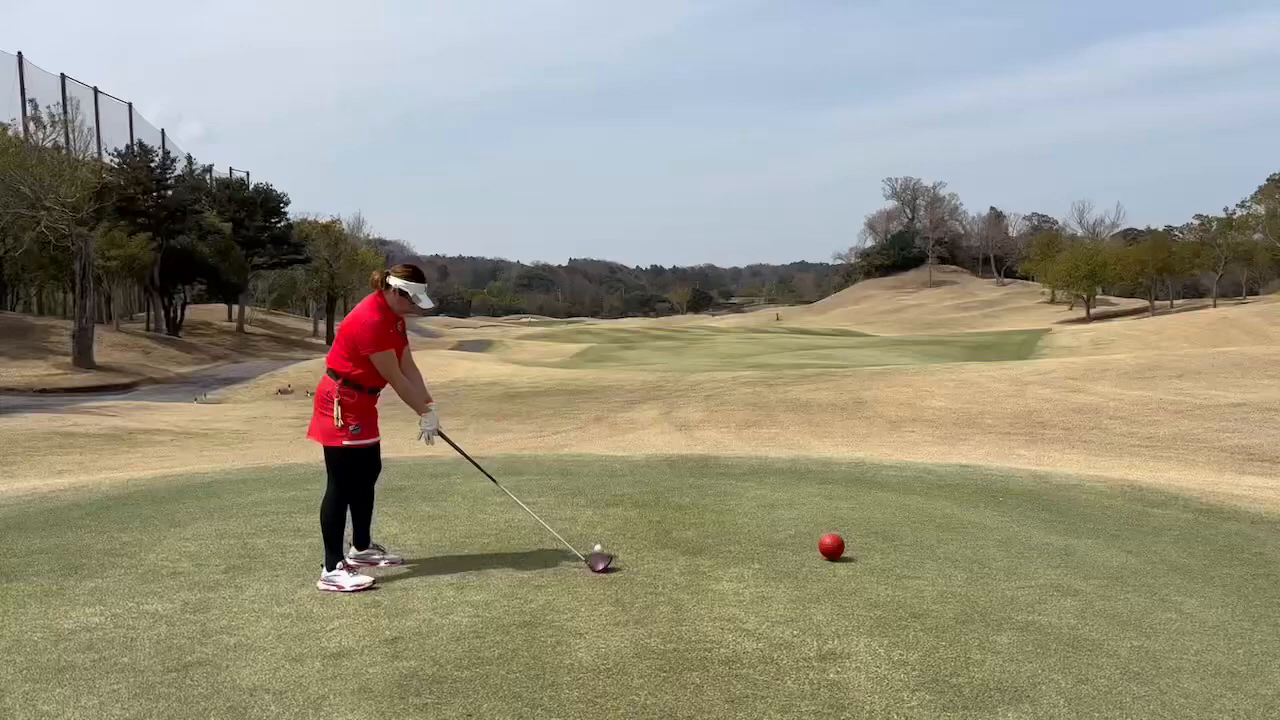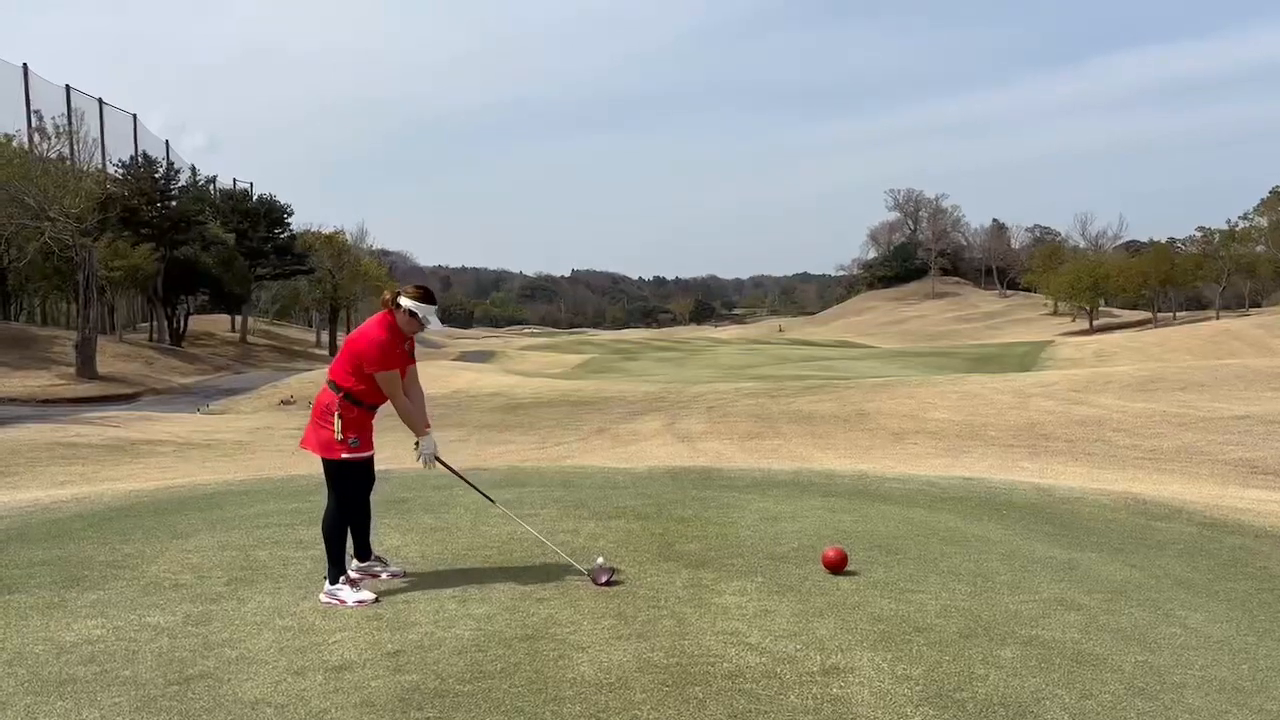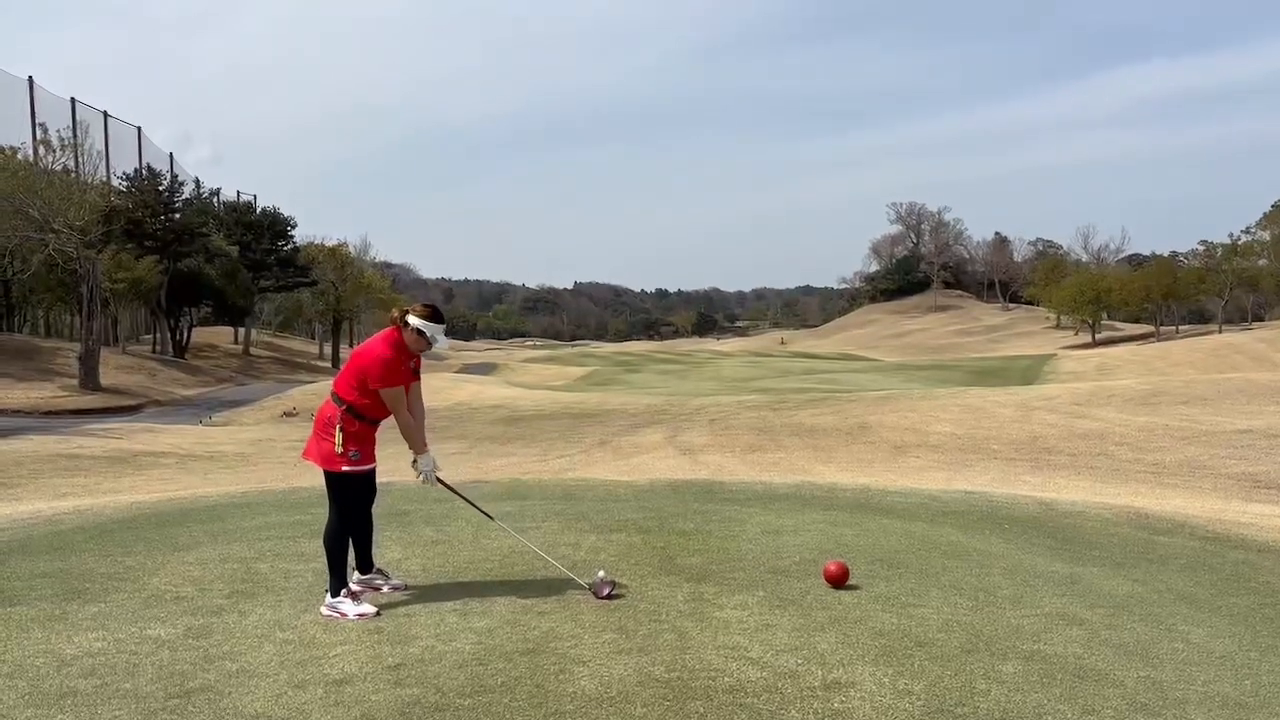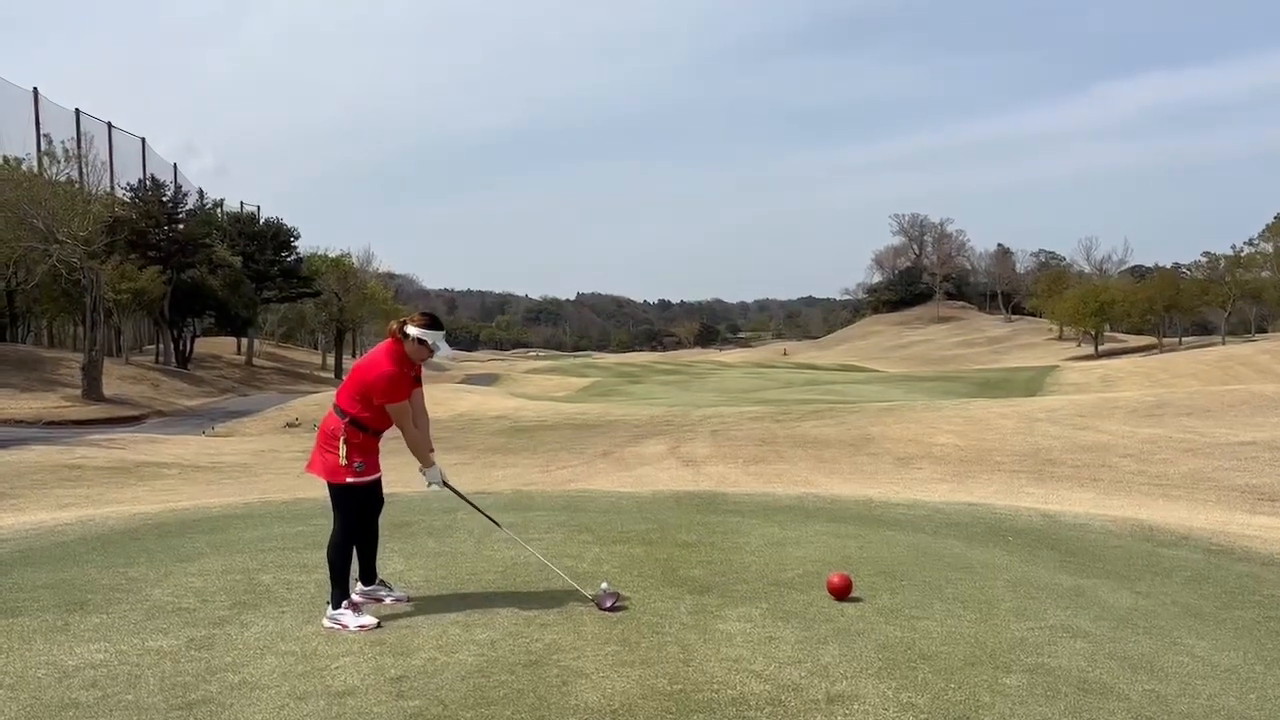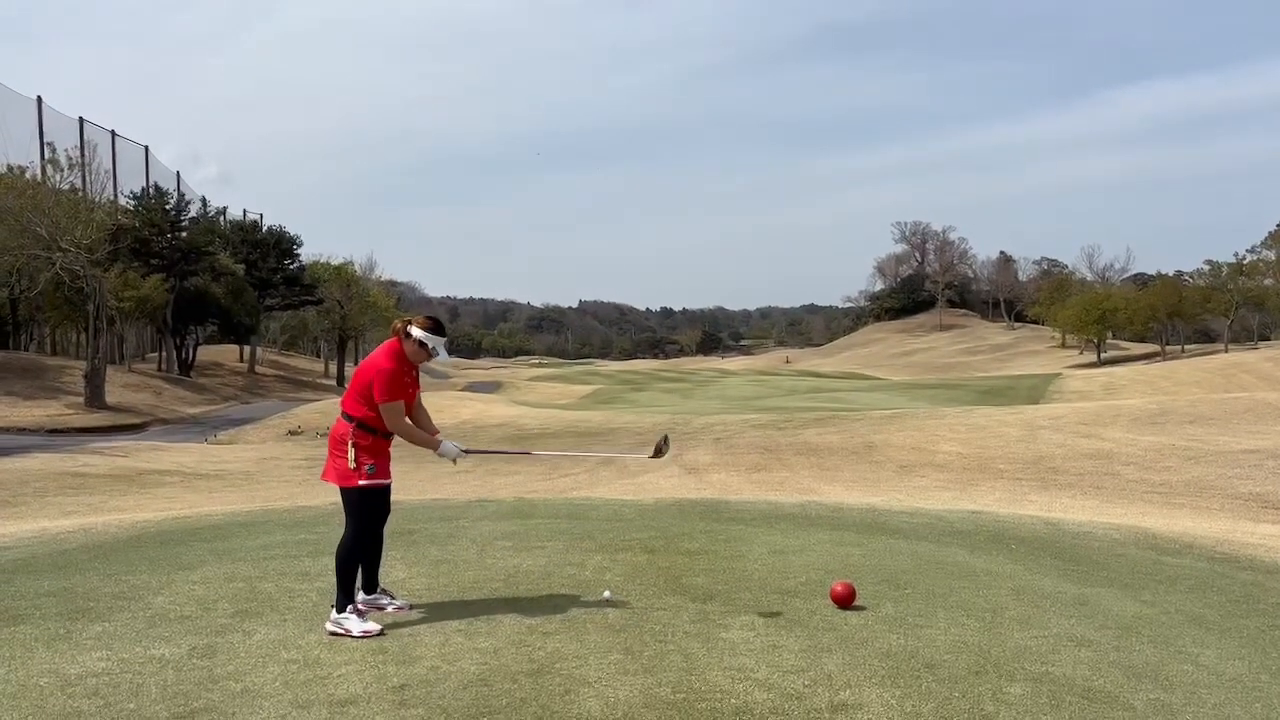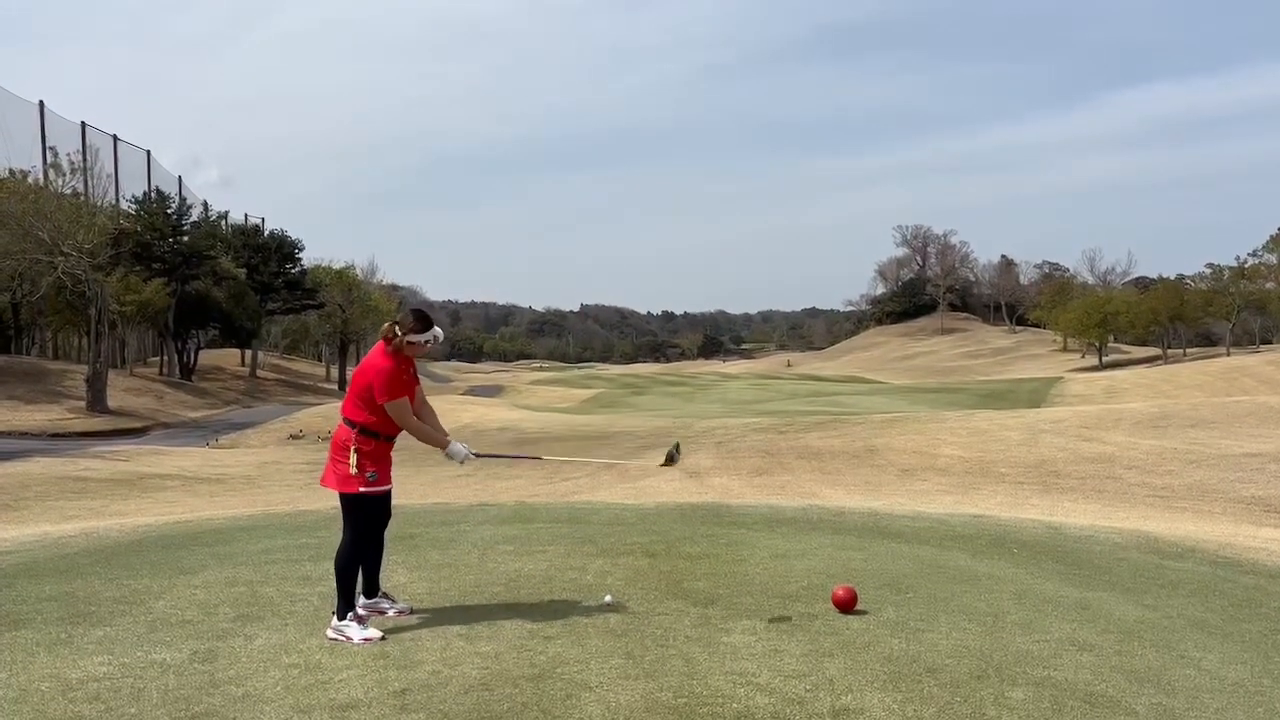
dt=0.5s
person 1, frame 1
left shoulder: (394, 316)
right shoulder: (370, 321)
left elbow: (409, 367)
right elbow: (394, 378)
left wrist: (429, 407)
right wrist: (424, 412)
left hip: (360, 404)
right hip: (341, 404)
left knee: (366, 475)
right knee: (341, 484)
left ankle: (361, 548)
right ankle: (332, 569)
person 1, frame 2
left shoulder: (402, 334)
right shoulder: (377, 339)
left elbow: (412, 387)
right elbow: (397, 398)
left wrist: (426, 432)
right wrist: (423, 436)
left hip: (356, 417)
right hip: (338, 418)
left knee: (361, 489)
right knee: (342, 497)
left ankle: (363, 560)
right ankle: (335, 582)
person 1, frame 3
left shoulder: (409, 351)
right shoulder: (383, 355)
left elbow: (415, 405)
right elbow: (401, 414)
left wrist: (422, 450)
right wrist: (421, 454)
left hip: (360, 429)
right hip: (340, 430)
left knee: (363, 500)
right knee: (343, 509)
left ankle: (365, 572)
right ankle: (336, 595)
person 1, frame 4
left shoulder: (408, 359)
right shoulder: (386, 370)
left elbow: (419, 412)
right elbow: (406, 427)
left wrist: (430, 457)
right wrist: (428, 465)
left hip: (363, 439)
right hip: (344, 442)
left knee: (370, 512)
right knee: (348, 521)
left ankle: (368, 583)
right ankle: (338, 607)
person 1, frame 5
left shoulder: (406, 361)
right shoulder: (385, 367)
left elbow: (415, 408)
right elbow: (396, 424)
left wrist: (440, 439)
right wrist: (437, 446)
left hip: (373, 446)
right hip: (355, 447)
left knee: (377, 519)
right knee: (358, 525)
left ankle: (370, 592)
right ankle: (341, 611)
person 1, frame 6
left shoulder: (402, 359)
right shoulder: (384, 368)
left elbow: (421, 406)
right elbow: (408, 423)
left wrist: (448, 440)
right wrist: (447, 446)
left hip: (374, 451)
right hip: (357, 452)
left knee: (377, 524)
right knee: (357, 532)
left ankle: (370, 597)
right ankle: (342, 619)
